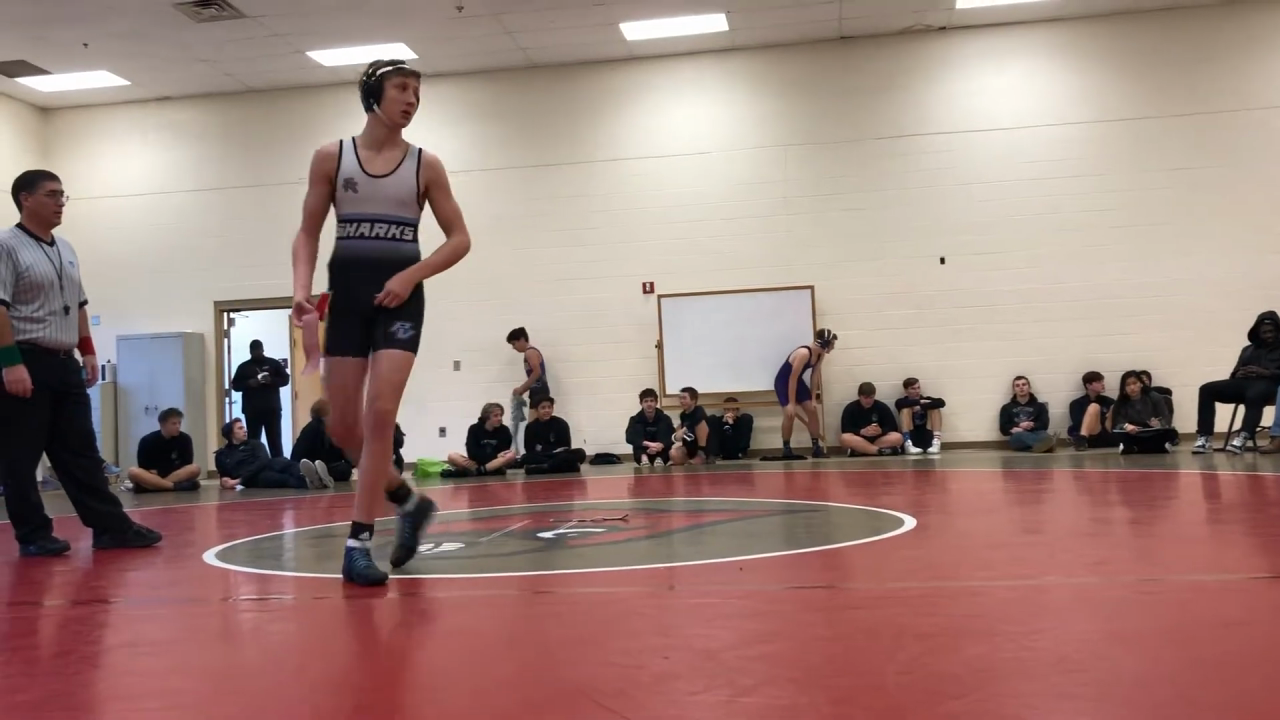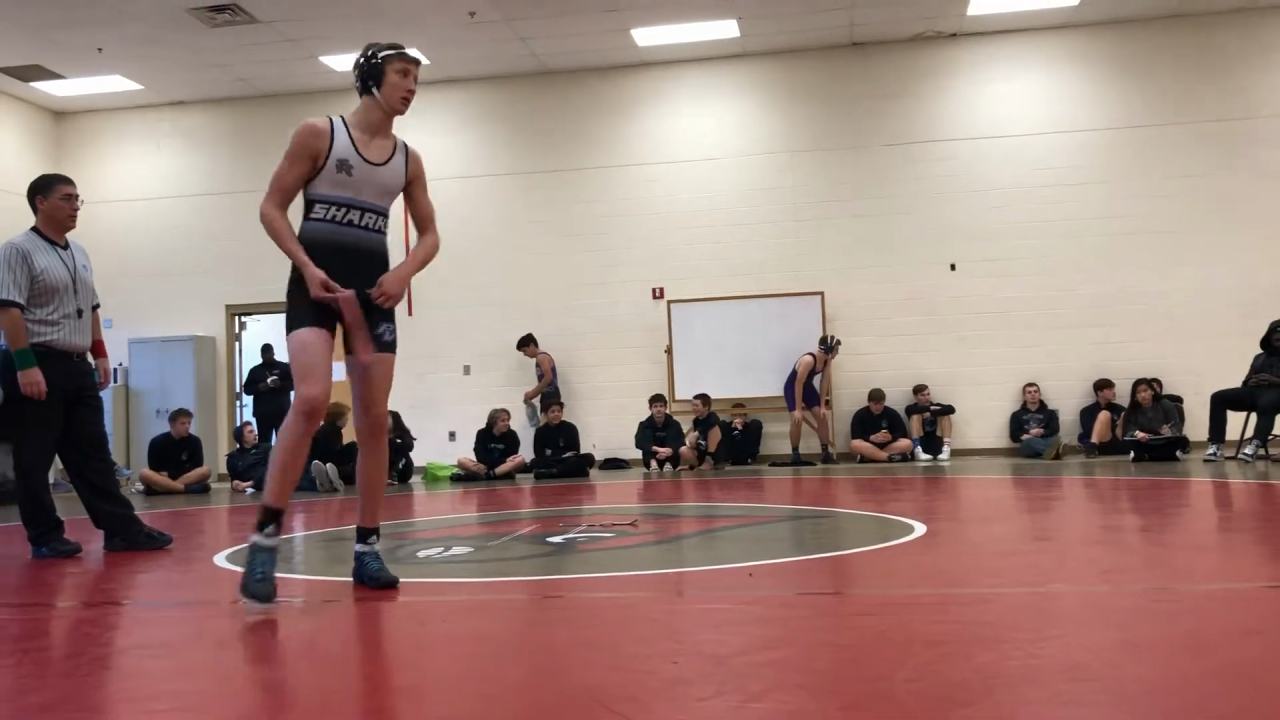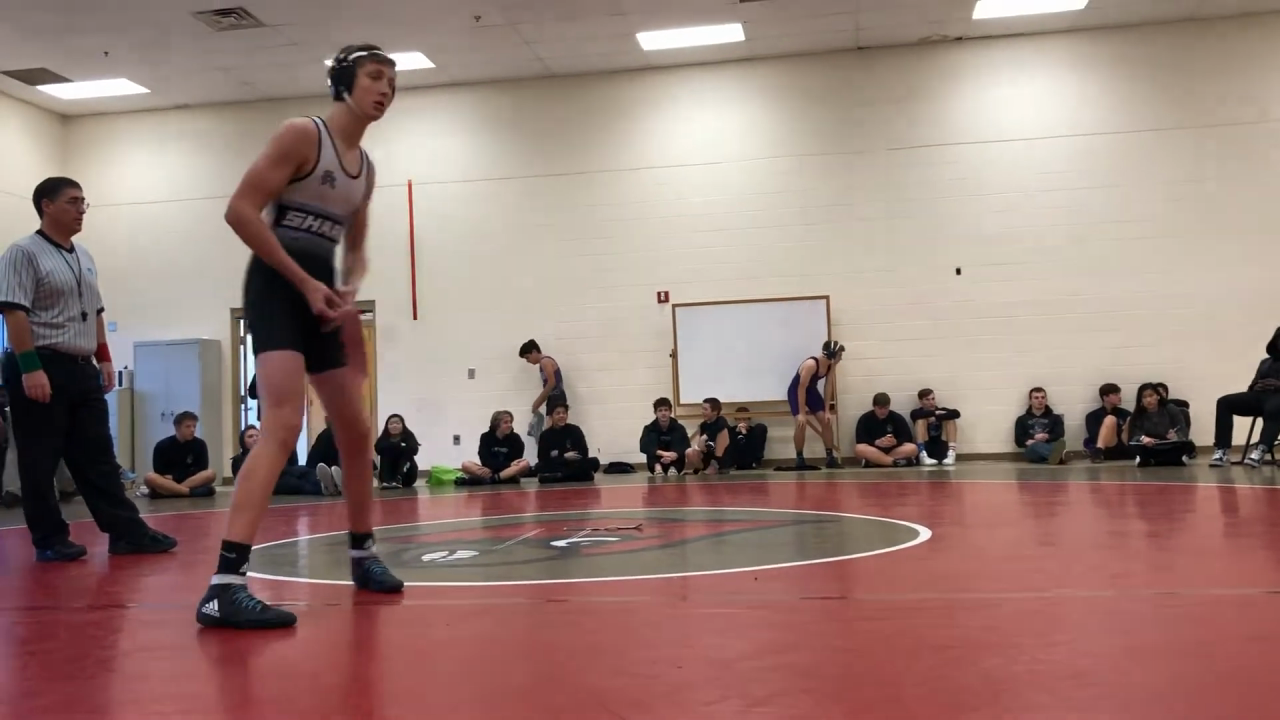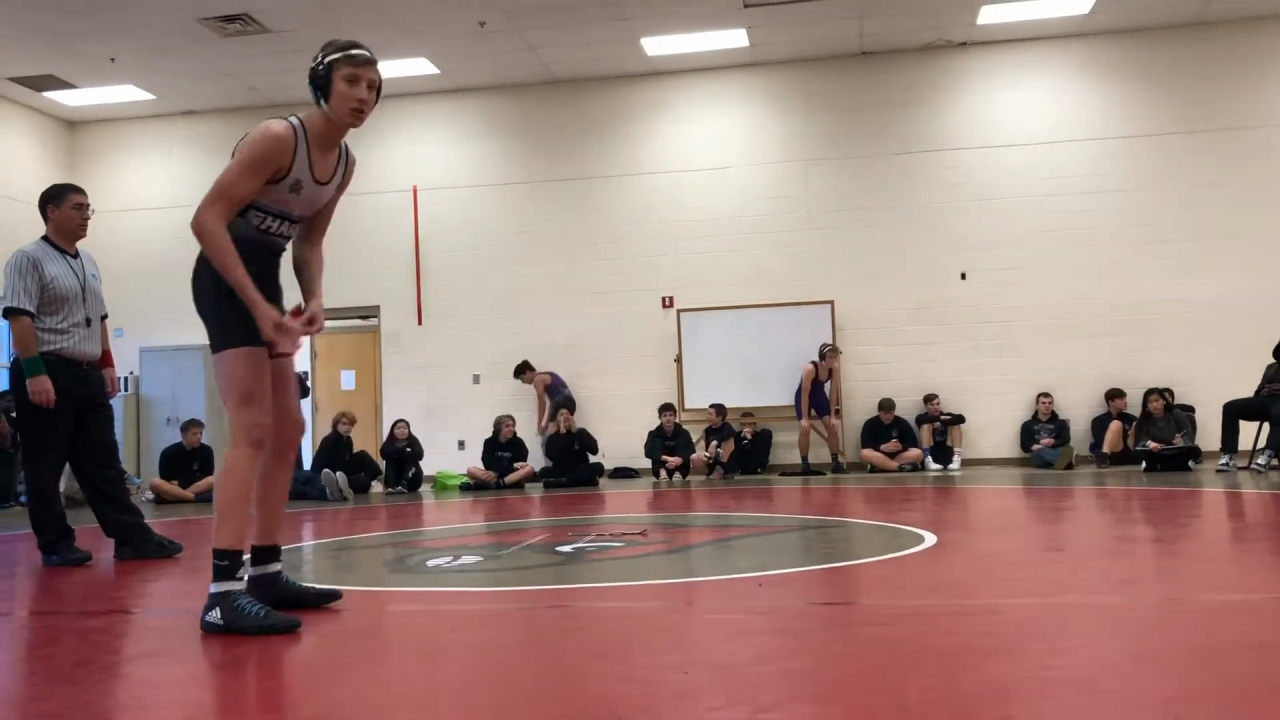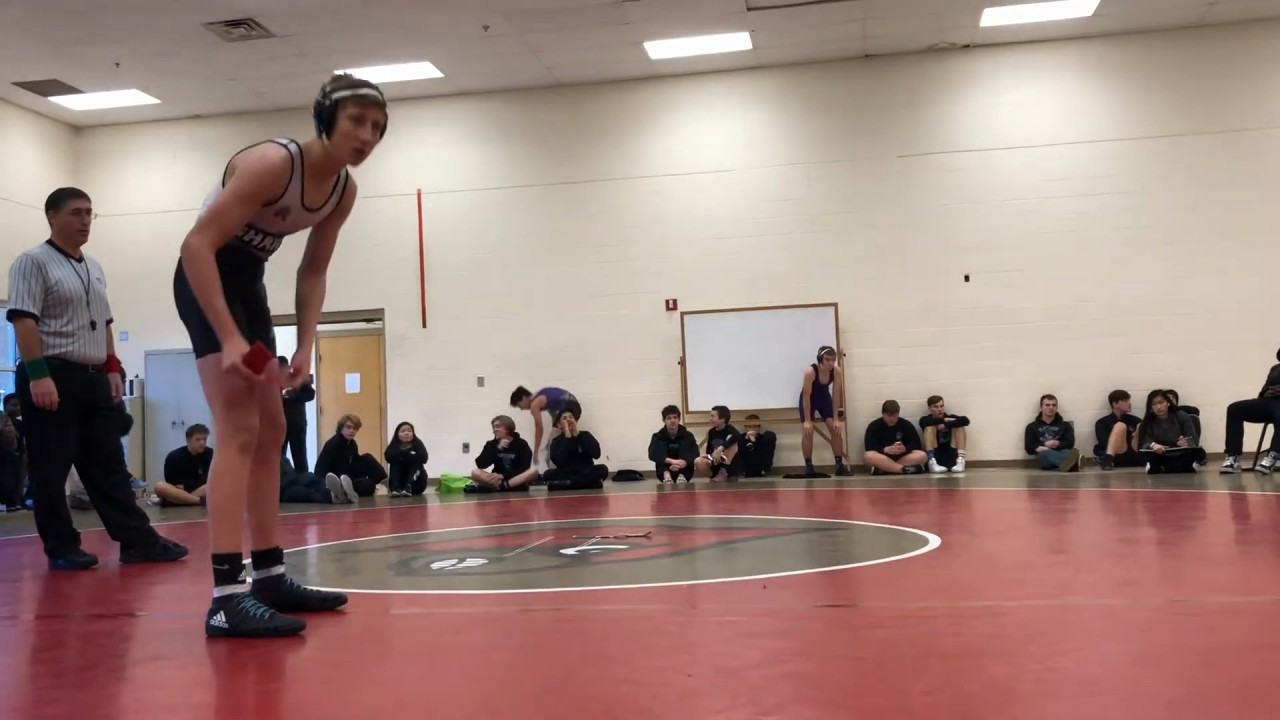
dt=0.3s
person 1, frame 1
left shoulder: (426, 165)
right shoulder: (330, 157)
left elbow: (459, 239)
right elbow: (308, 232)
left wrist: (411, 275)
right wrist: (302, 287)
left hip: (399, 293)
right hip: (346, 290)
left knee: (379, 414)
right knee: (343, 423)
left ankle: (358, 542)
right ankle: (408, 500)
person 1, frame 2
left shoulder: (409, 157)
right shoulder: (317, 133)
left elbow: (430, 235)
right elbow: (271, 209)
left wrist: (404, 274)
right wrist: (309, 267)
left hip: (373, 283)
right hip: (318, 279)
left knee: (373, 421)
right knee: (309, 400)
left ankle: (366, 547)
right ankle: (264, 536)
person 1, frame 3
left shoulder: (367, 168)
right shoulder: (301, 134)
right elbow: (241, 210)
left wrist: (349, 291)
right wrist: (304, 281)
left hip: (325, 296)
right hip: (278, 288)
left knee: (356, 431)
right knee: (282, 426)
left ankle: (363, 552)
right ankle: (223, 585)
person 1, frame 4
left shoulder: (345, 164)
right shoulder: (277, 138)
right elbow: (206, 218)
left wrist: (312, 299)
right wrist: (258, 304)
left hip: (264, 279)
right hip: (226, 276)
left knee: (286, 430)
right knee: (253, 428)
left ankle: (264, 573)
right ankle: (222, 592)
person 1, frame 5
left shoulder: (344, 192)
right shoulder: (272, 163)
left elbow: (313, 272)
right elbow: (196, 245)
left wrist: (305, 346)
right wrist: (228, 339)
left hip: (249, 282)
right hip: (208, 280)
left knee: (270, 432)
right knee: (240, 431)
left ankle: (269, 577)
right ankle: (226, 597)
person 2, frame 1
left shoulder: (66, 250)
left wrist: (87, 351)
left hip: (65, 364)
left knee: (81, 451)
left ankle: (111, 526)
right ankle: (33, 535)
person 2, frame 2
left shoulder: (79, 253)
left wrist: (99, 354)
left hip: (76, 367)
right hip: (36, 366)
left knee: (93, 454)
right knee: (34, 458)
left ankle: (123, 529)
right ankle: (45, 537)
person 2, frame 3
left shoulder: (84, 257)
left wrist: (104, 358)
left hip: (82, 370)
right hip: (41, 368)
left knee: (98, 457)
right knee: (41, 461)
left ankle: (127, 532)
right ankle: (50, 540)
person 2, frame 4
left shoulder: (89, 263)
left wrist: (106, 364)
right wrist: (35, 373)
left hip: (87, 375)
right hip: (46, 373)
left knee: (103, 462)
right knee: (46, 466)
left ankle: (133, 537)
right ankle: (56, 545)
person 2, frame 5
left shoulder: (93, 268)
right shoulder: (34, 262)
right elbow: (24, 321)
left wrist: (111, 369)
right wrist: (38, 375)
left hip: (93, 379)
right hip: (52, 377)
left knee: (109, 465)
right knee: (51, 469)
left ankle: (138, 540)
right ankle: (61, 548)
